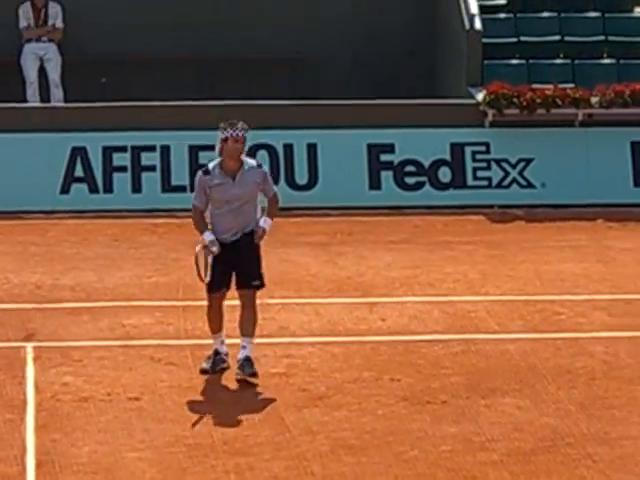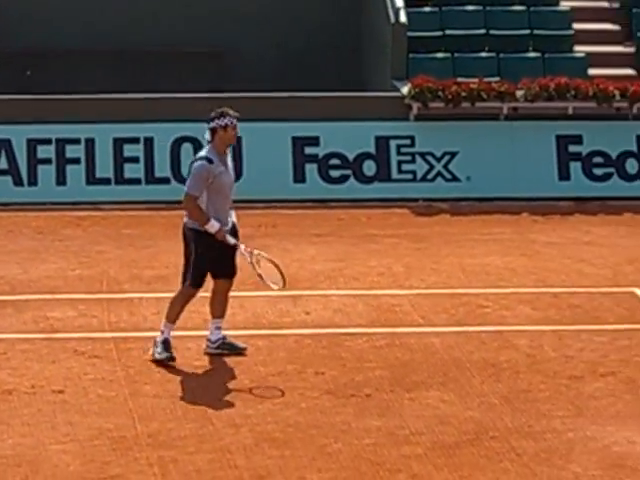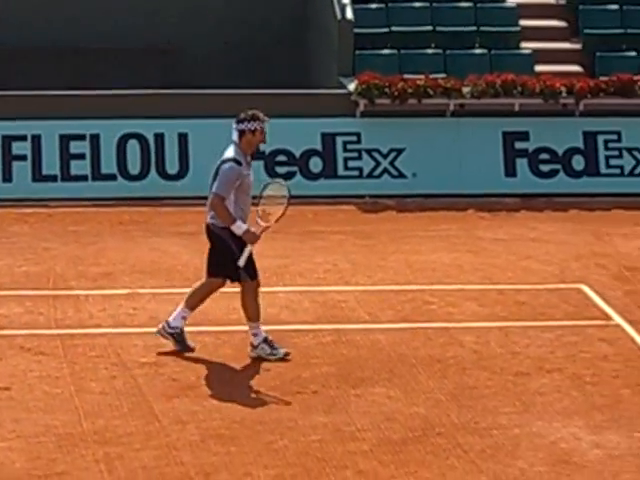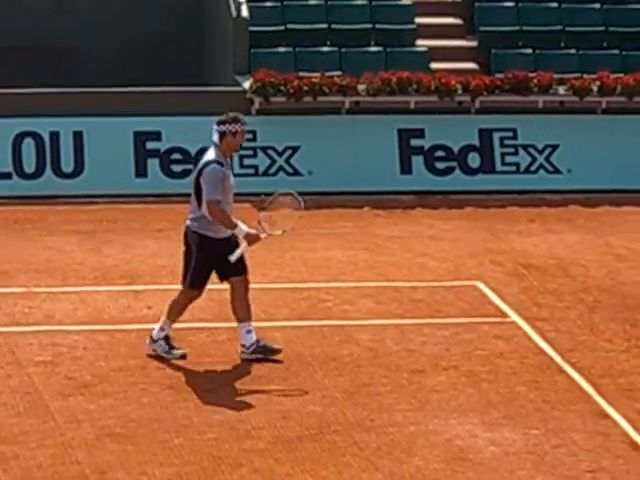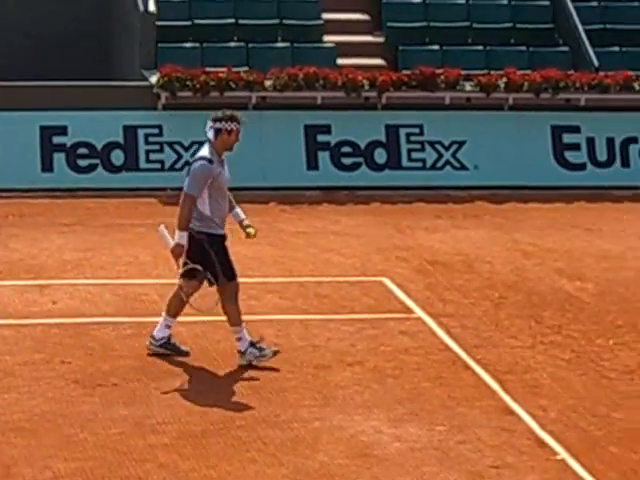
dt=0.5s
person 1, frame 1
left shoulder: (257, 170)
right shoulder: (206, 176)
left elbow: (273, 197)
right elbow: (197, 211)
left wrist: (265, 224)
right wrist: (208, 237)
left hip: (246, 240)
right hip: (218, 243)
left knee: (248, 298)
right knee: (214, 299)
left ankle: (245, 358)
right ankle: (220, 353)
person 1, frame 2
left shoulder: (226, 157)
right shoulder: (203, 164)
right elbow: (189, 203)
left wrist: (231, 220)
right wrist: (215, 227)
left hip: (221, 232)
right hip: (200, 233)
left knee: (224, 284)
right knee: (190, 289)
left ankle: (215, 338)
right ankle: (164, 339)
person 1, frame 3
left shoulder: (241, 158)
right shoulder: (233, 165)
right elbow: (216, 203)
left wrist: (241, 229)
right wrist: (243, 230)
left hip: (228, 230)
right hip: (225, 232)
left knee: (213, 282)
right knee: (251, 285)
left ankle: (173, 326)
right ankle: (258, 342)
person 1, frame 4
left shoulder: (222, 161)
right shoulder: (214, 167)
right elbow: (214, 210)
right wrist: (243, 231)
left hip: (221, 236)
right hip: (203, 237)
left knee: (240, 283)
right knee: (191, 291)
left ankle: (249, 344)
right ankle: (158, 338)
person 1, frame 5
left shoulder: (218, 160)
right shoulder: (204, 164)
right elbow: (186, 202)
left wrist: (242, 220)
right wrist: (180, 240)
left hip: (210, 235)
right hip: (205, 237)
left knee: (188, 286)
right knee: (230, 289)
left ankle: (160, 337)
right ankle: (245, 347)
